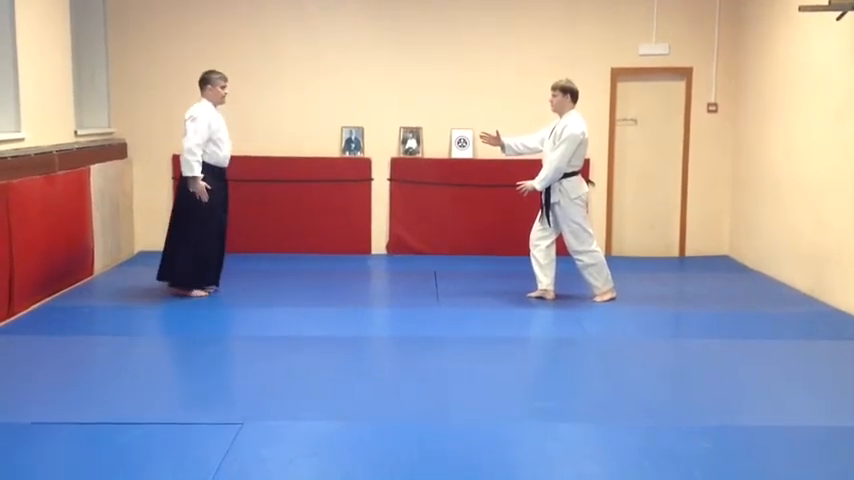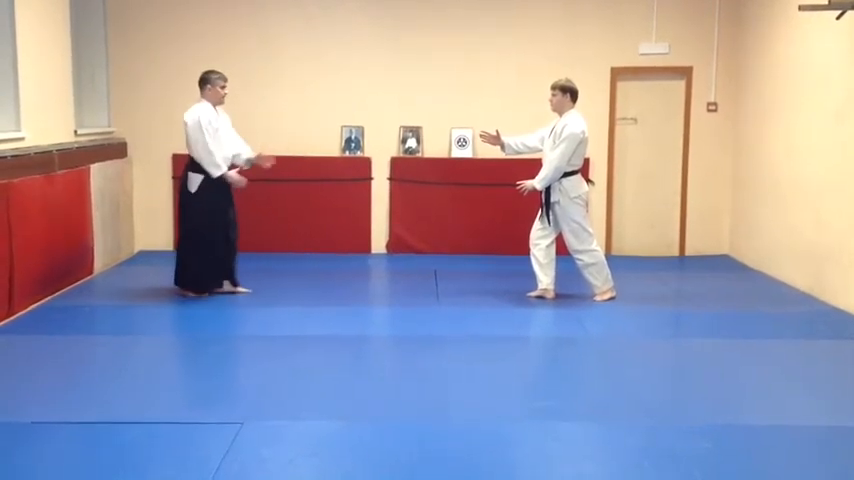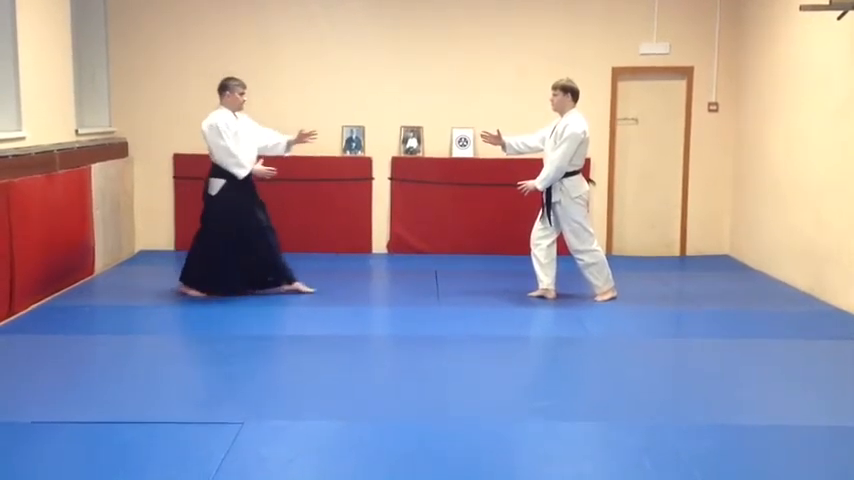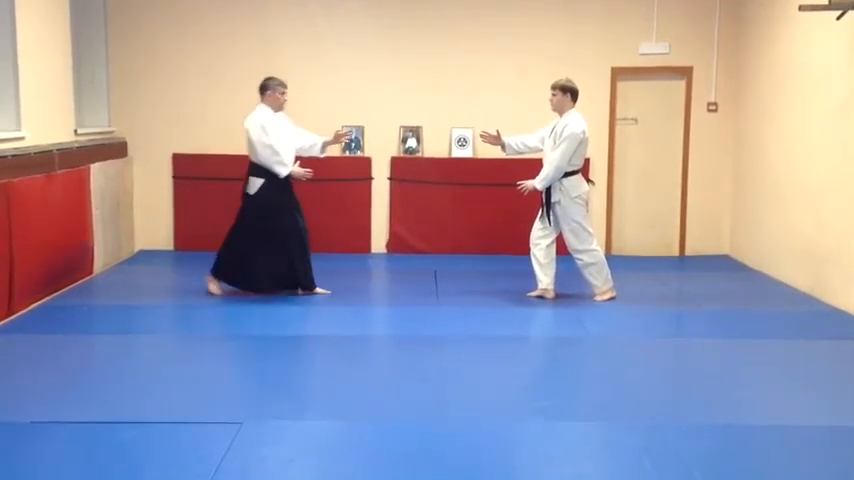
dt=0.3s
person 1, frame 1
left shoulder: (573, 127)
right shoulder: (559, 125)
left elbow: (558, 163)
right elbow: (534, 142)
left wrist: (537, 184)
right wrist: (503, 143)
left hip: (568, 192)
right hip: (556, 192)
left knee: (582, 243)
right knee: (540, 238)
left ankle: (605, 288)
right ankle: (546, 288)
person 1, frame 2
left shoulder: (573, 126)
right shoulder: (559, 124)
left elbow: (558, 162)
right elbow: (534, 141)
left wrist: (536, 183)
right wrist: (503, 143)
left hip: (568, 191)
right hip: (556, 191)
left knee: (582, 242)
right knee: (540, 237)
left ankle: (605, 288)
right ankle: (546, 287)
person 1, frame 3
left shoulder: (575, 126)
right shoulder: (560, 124)
left elbow: (559, 162)
right elbow: (535, 141)
left wrist: (538, 184)
right wrist: (504, 142)
left hip: (569, 191)
right hip: (556, 191)
left knee: (582, 242)
right knee: (541, 237)
left ankle: (606, 288)
right ankle: (547, 287)
person 1, frame 4
left shoulder: (574, 126)
right shoulder: (559, 123)
left elbow: (559, 162)
right elbow: (534, 141)
left wrist: (537, 183)
right wrist: (504, 143)
left hip: (569, 191)
right hip: (556, 191)
left knee: (582, 242)
right knee: (541, 237)
left ankle: (605, 288)
right ankle: (546, 287)
person 2, frame 1
left shoulder: (212, 113)
right shoulder: (200, 114)
right elbow: (191, 149)
right wrist: (194, 180)
left hip: (214, 179)
right hip: (202, 180)
left knee: (211, 232)
right knee: (195, 232)
left ankle: (202, 280)
right ankle: (184, 283)
person 2, frame 2
left shoulder: (219, 115)
right shoulder: (197, 115)
left elbow: (231, 143)
right elbow: (204, 151)
left wrist: (251, 158)
right wrist: (227, 174)
left hip: (217, 180)
right hip: (201, 181)
left knee: (225, 230)
right knee: (197, 233)
left ankle: (222, 280)
right ankle: (190, 284)
person 2, frame 3
left shoulder: (243, 120)
right shoulder: (215, 122)
left elbow: (263, 138)
right elbow: (226, 155)
left wrist: (292, 141)
right wrist: (251, 170)
left hip: (242, 185)
right hip: (224, 186)
left knee: (261, 230)
right knee: (213, 236)
left ankle: (284, 280)
right ankle: (191, 283)
person 2, frame 4
left shoulder: (281, 119)
right shoulder: (257, 120)
left elbow: (299, 139)
right elbow: (267, 152)
left wrist: (328, 141)
right wrist: (290, 171)
left hip: (280, 183)
right hip: (262, 184)
left knee: (295, 232)
right knee: (248, 233)
left ankle: (304, 284)
right ankle: (217, 276)
